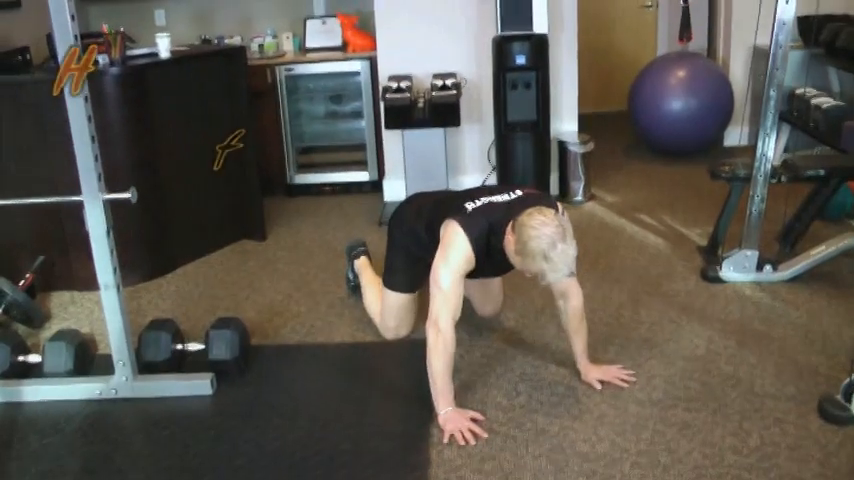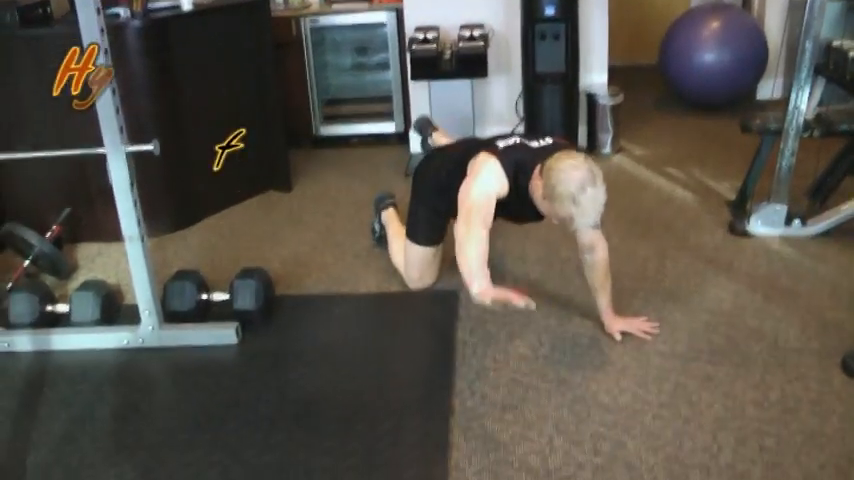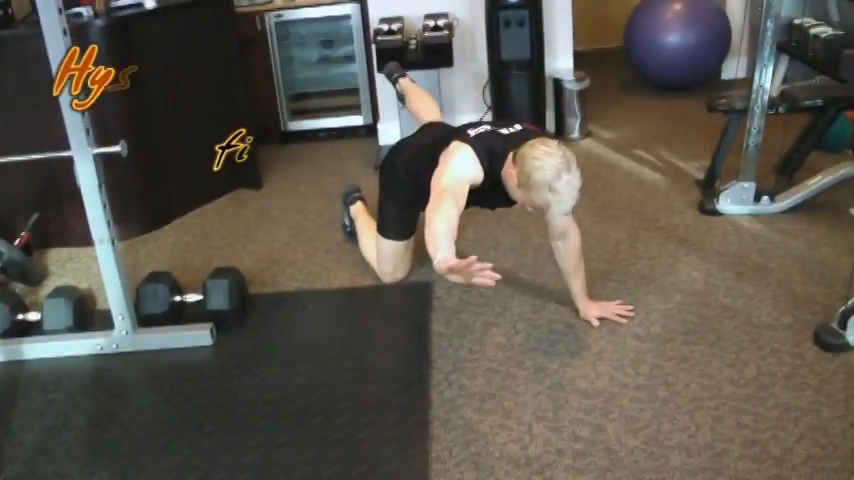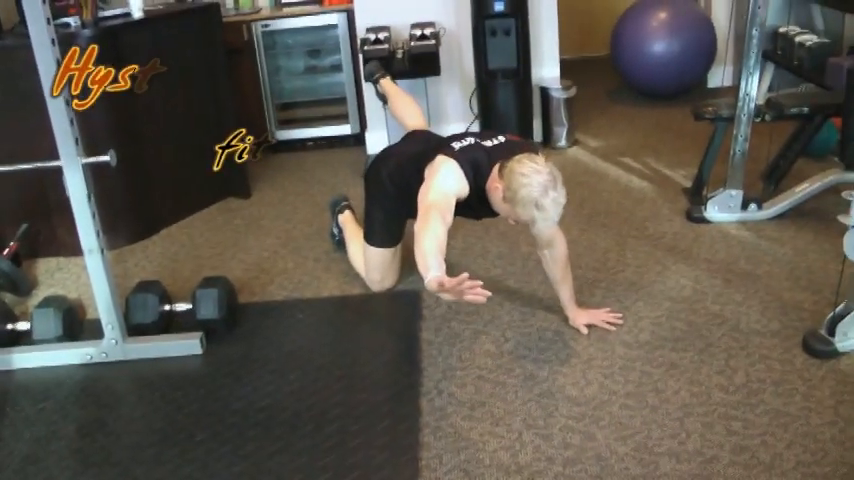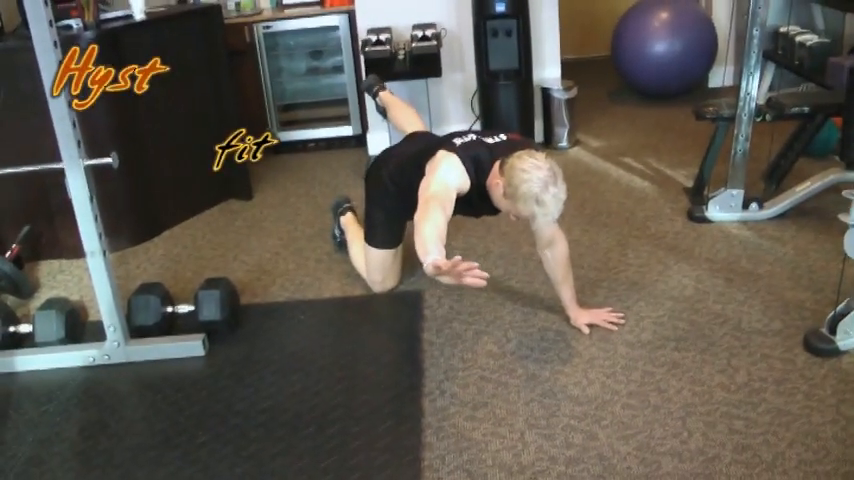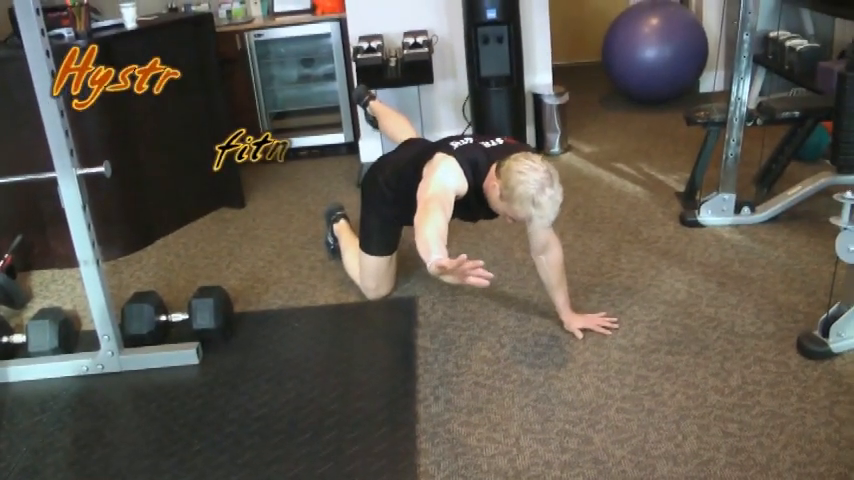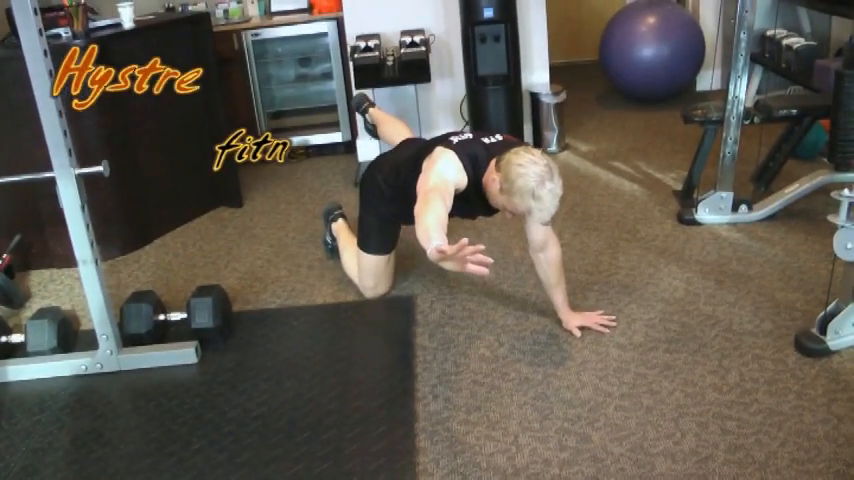
dt=0.4s
person 1, frame 1
left shoulder: (553, 218)
right shoulder: (462, 240)
left elbow: (569, 293)
right elbow: (440, 326)
left wrist: (584, 364)
right wrist: (446, 410)
right hip: (412, 228)
left knee: (489, 310)
right knee: (395, 329)
right ankle: (360, 261)
person 1, frame 2
left shoulder: (574, 175)
right shoulder: (492, 174)
left elbow: (592, 247)
right elbow: (471, 225)
left wrist: (609, 316)
right wrist: (480, 287)
left hip: (463, 165)
right hip: (436, 183)
right knee: (419, 279)
left ankle: (433, 137)
right ankle: (387, 213)
person 1, frame 3
left shoulder: (545, 158)
right shoulder: (465, 161)
left elbow: (564, 233)
right elbow: (443, 204)
left wrist: (583, 301)
right wrist: (444, 258)
right hip: (404, 172)
left knee: (434, 124)
right knee: (391, 274)
left ankle: (401, 81)
right ankle: (356, 207)
person 1, frame 4
left shoulder: (532, 167)
right shoulder: (450, 174)
left elbow: (551, 241)
right elbow: (431, 221)
left wrist: (572, 309)
right wrist: (435, 278)
left hip: (423, 148)
right hip: (390, 179)
left knee: (419, 131)
right knee: (380, 282)
left ankle: (382, 80)
right ankle: (344, 215)
person 1, frame 5
left shoulder: (531, 168)
right shoulder: (452, 169)
left elbow: (550, 241)
right elbow: (431, 211)
left wrist: (573, 308)
right wrist: (434, 261)
left hip: (420, 153)
right hip: (390, 181)
left knee: (418, 134)
right knee: (382, 283)
left ankle: (380, 93)
right ankle: (346, 217)
person 1, frame 6
left shoulder: (526, 173)
right shoulder: (449, 171)
left elbow: (545, 247)
right elbow: (431, 213)
left wrist: (567, 313)
right wrist: (437, 261)
left hip: (416, 159)
right hip: (386, 189)
left knee: (411, 142)
right knee: (376, 290)
left ankle: (370, 103)
right ankle: (339, 224)
person 1, frame 7
left shoulder: (524, 173)
right shoulder: (449, 165)
left elbow: (543, 245)
right elbow: (430, 204)
left wrist: (565, 312)
right wrist: (437, 247)
right hip: (384, 187)
right knee: (373, 288)
left ankle: (370, 111)
right ankle: (337, 224)
